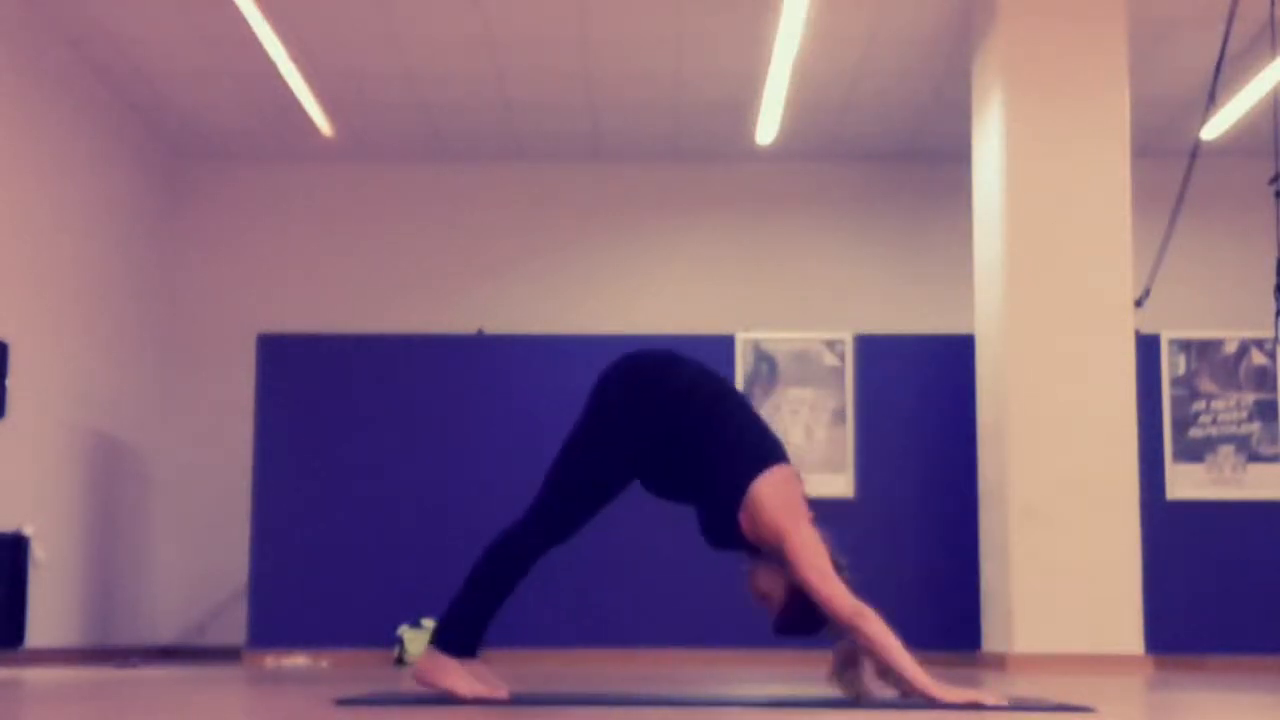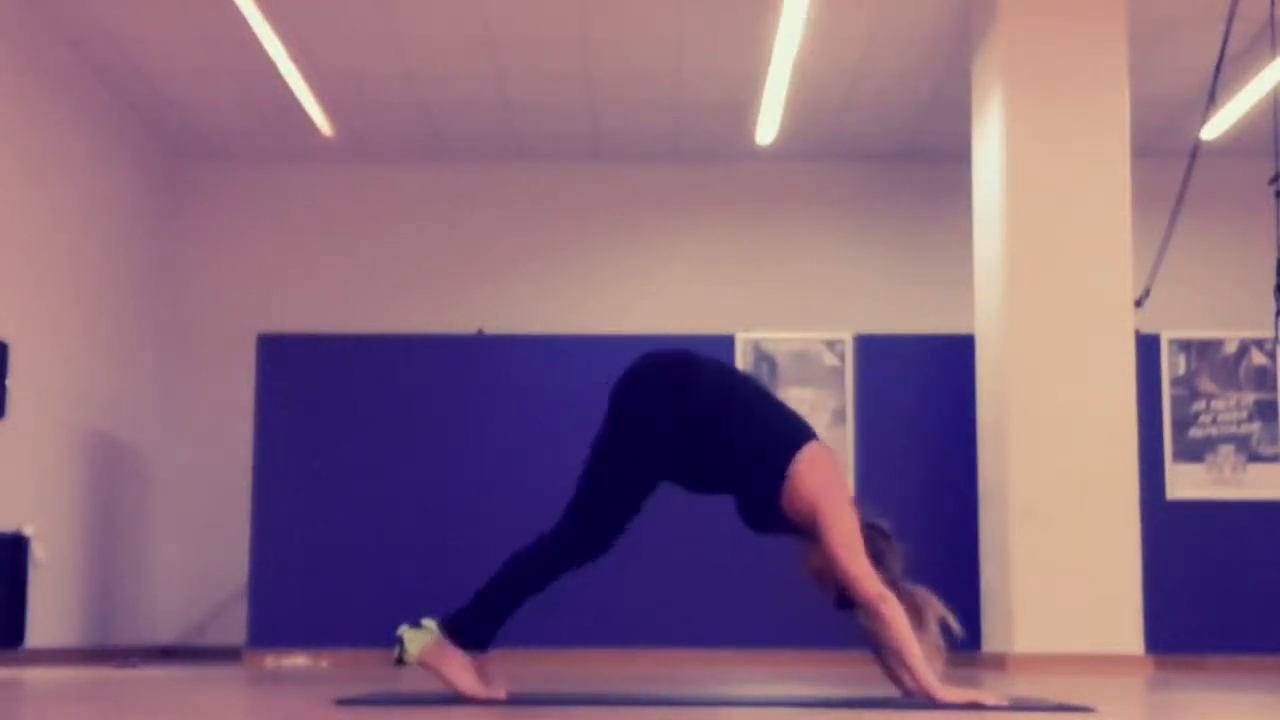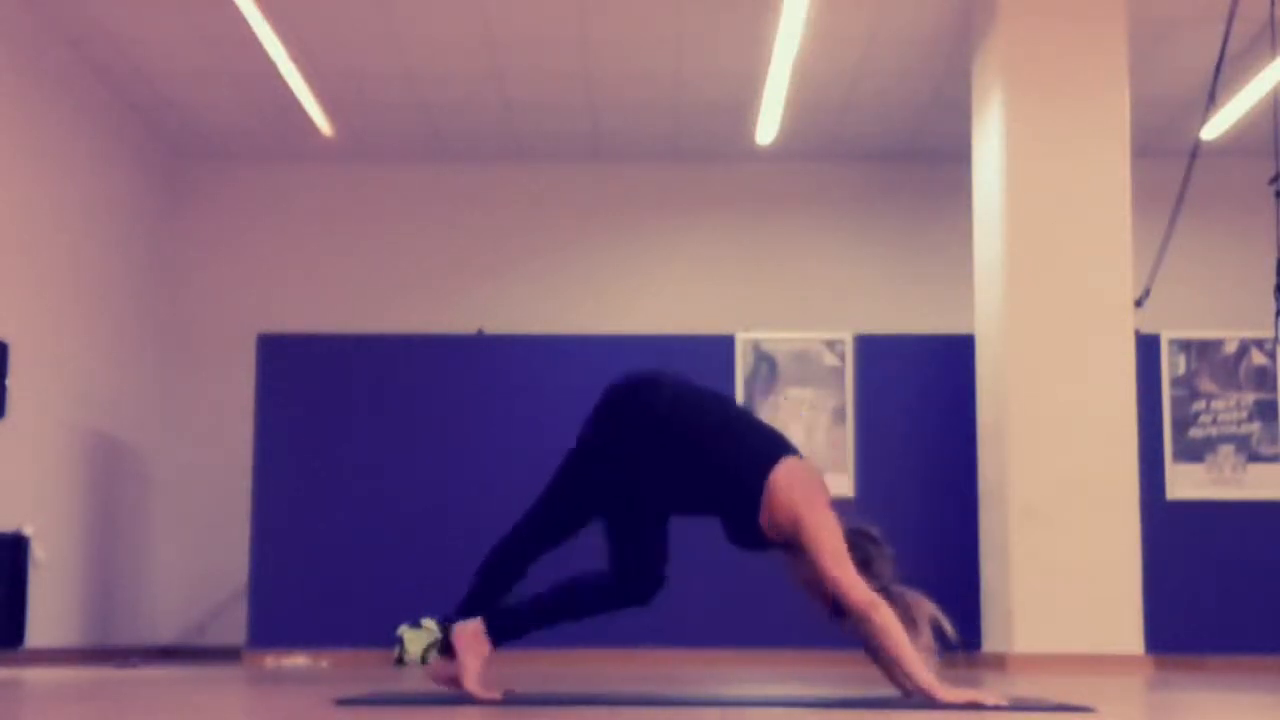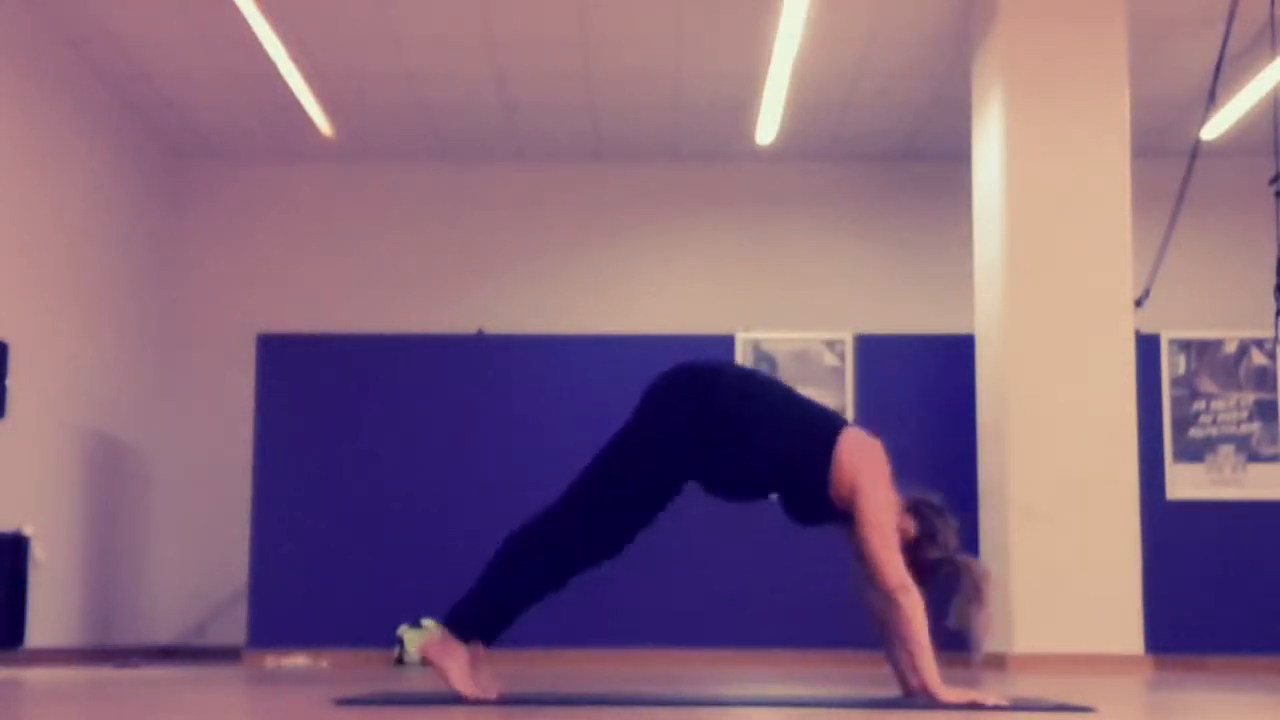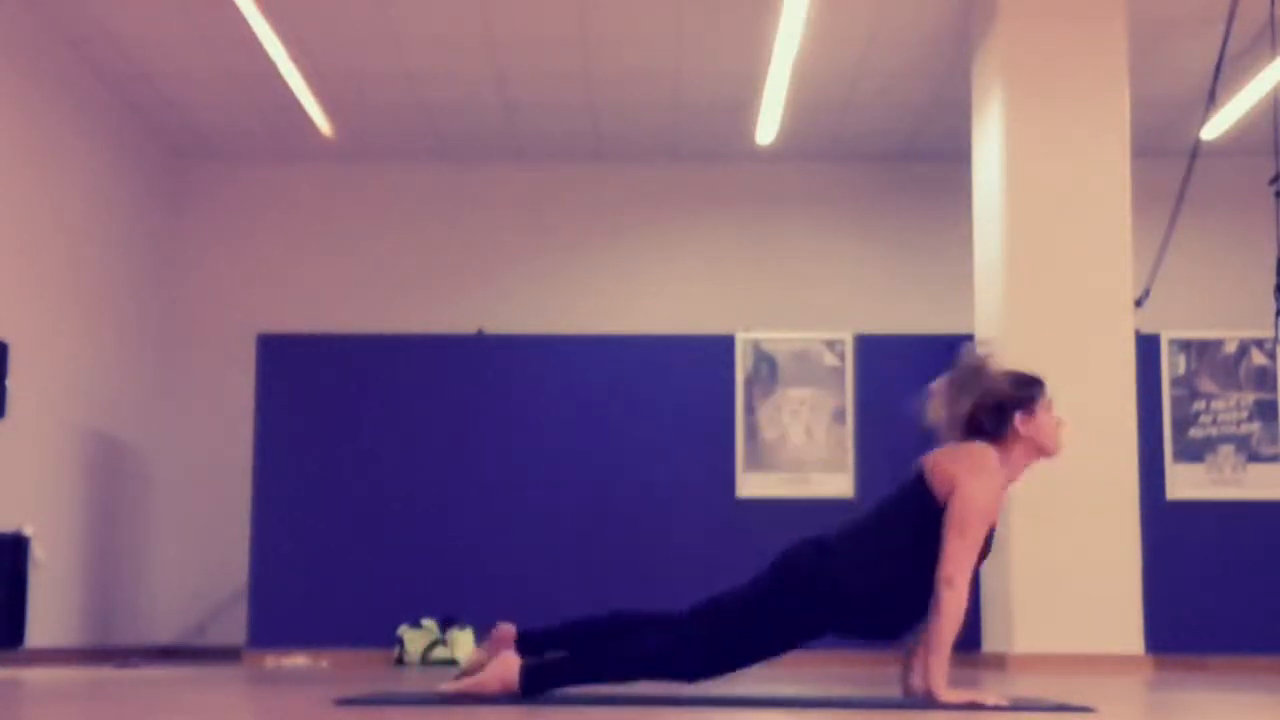
dt=0.2s
person 1, frame 1
left shoulder: (787, 523)
right shoulder: (782, 529)
left elbow: (853, 614)
right elbow: (855, 616)
left wrist: (913, 680)
right wrist: (932, 688)
left hip: (662, 402)
right hip: (645, 396)
left knee: (551, 527)
right knee: (544, 526)
left ankle: (456, 651)
right ankle: (444, 655)
person 1, frame 2
left shoulder: (830, 507)
right shoulder: (825, 504)
left elbow: (874, 600)
right elbow: (874, 597)
left wrist: (915, 680)
right wrist: (935, 687)
left hip: (675, 406)
right hip: (664, 399)
left knee: (585, 537)
right knee: (584, 534)
left ankle: (465, 642)
right ankle: (450, 641)
person 1, frame 3
left shoulder: (810, 515)
right shoulder: (804, 517)
left elbow: (866, 607)
right elbow: (866, 606)
left wrist: (906, 677)
right wrist: (933, 687)
left hip: (654, 427)
right hip: (638, 423)
left knee: (638, 580)
right knee: (542, 531)
left ankle: (482, 632)
right ankle: (460, 640)
person 1, frame 4
left shoulder: (876, 484)
right shoulder: (870, 484)
left elbow: (892, 589)
right elbow: (898, 591)
left wrist: (910, 675)
right wrist: (934, 686)
left hip: (699, 417)
right hip: (694, 404)
left knee: (591, 539)
right knee: (571, 525)
left ankle: (466, 637)
right ankle: (455, 637)
person 1, frame 5
left shoulder: (969, 462)
right shoulder: (981, 469)
left elbow: (931, 575)
right elbow: (953, 582)
left wrist: (919, 669)
right wrist: (940, 681)
left hip: (829, 582)
right hip: (822, 584)
left knee: (676, 637)
right knee: (683, 650)
left ankle: (518, 644)
right ankle: (518, 670)
